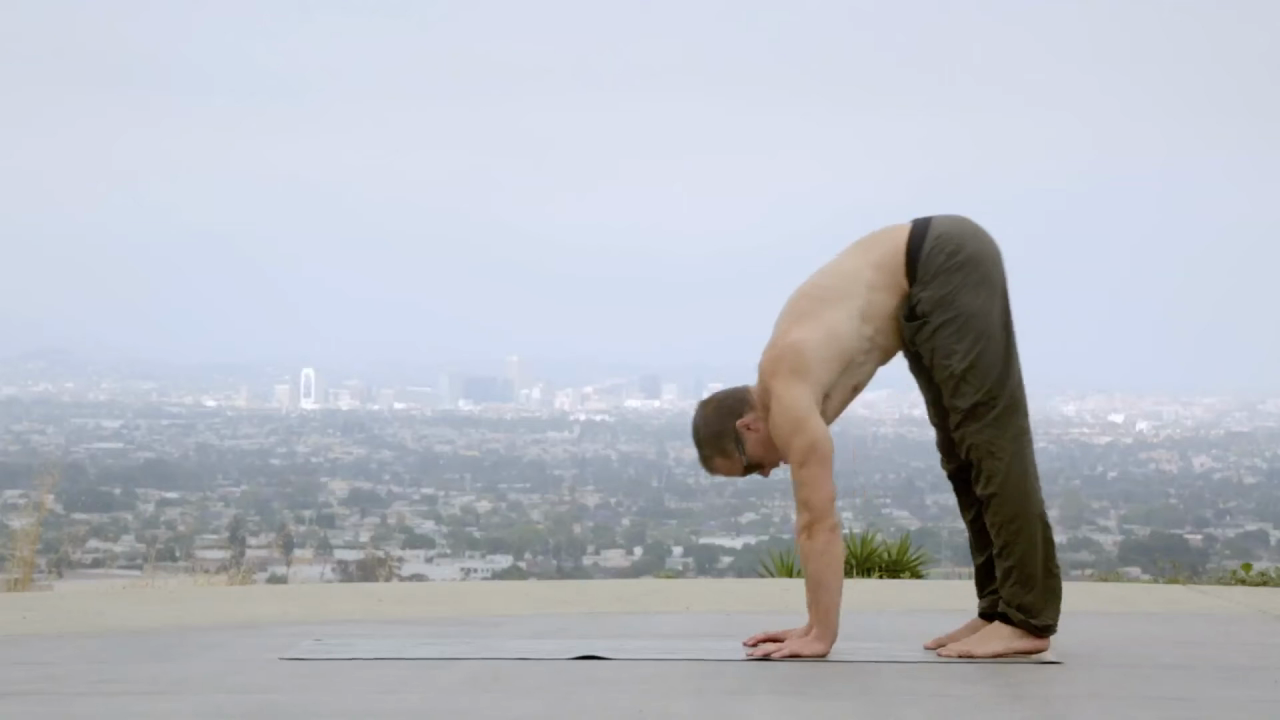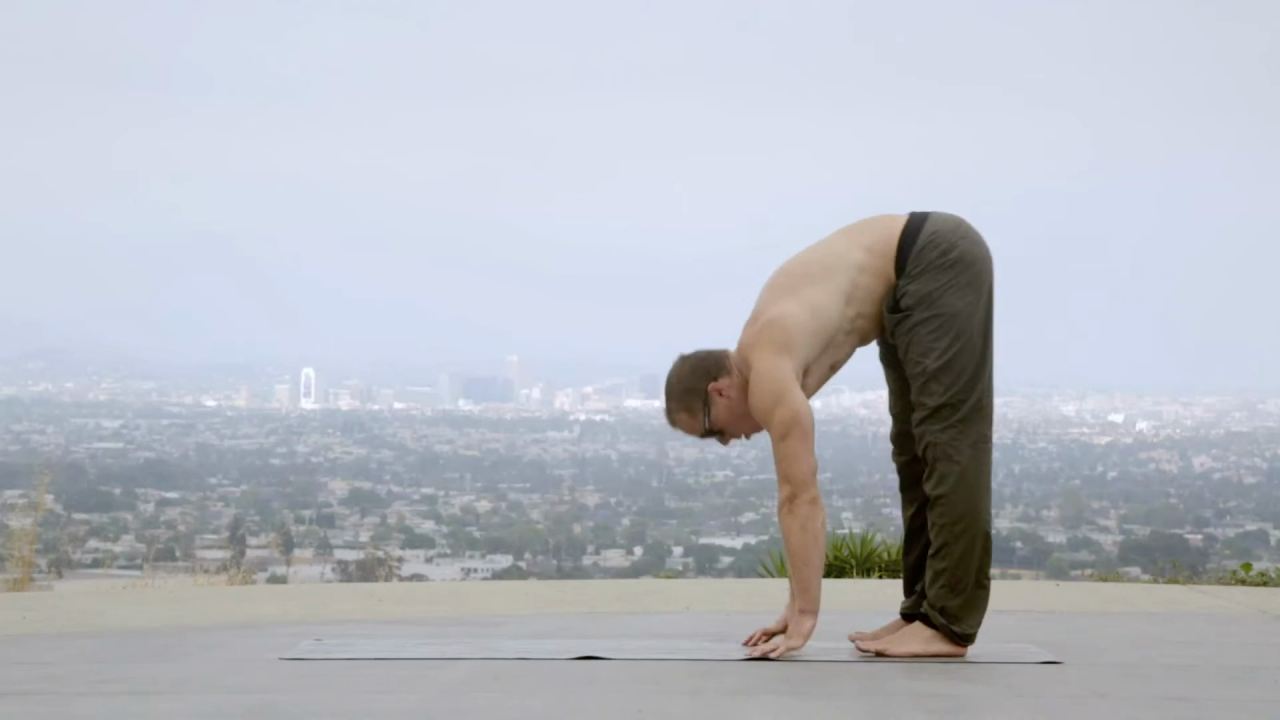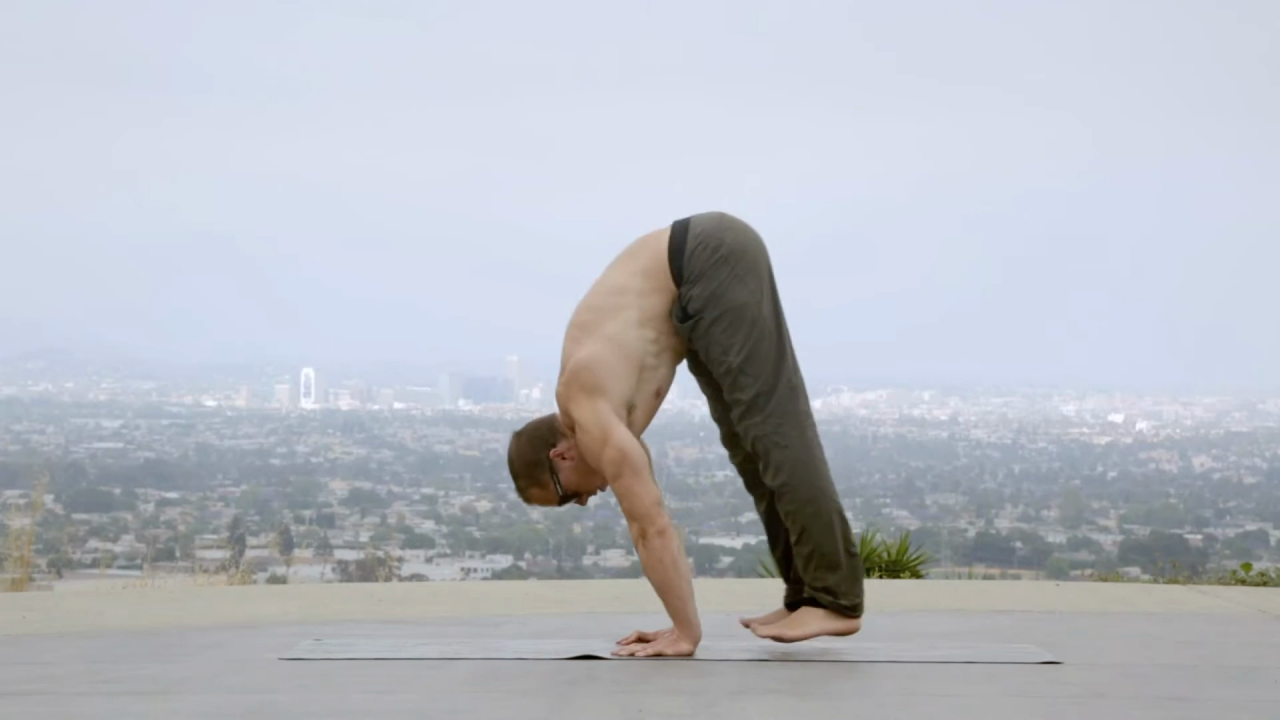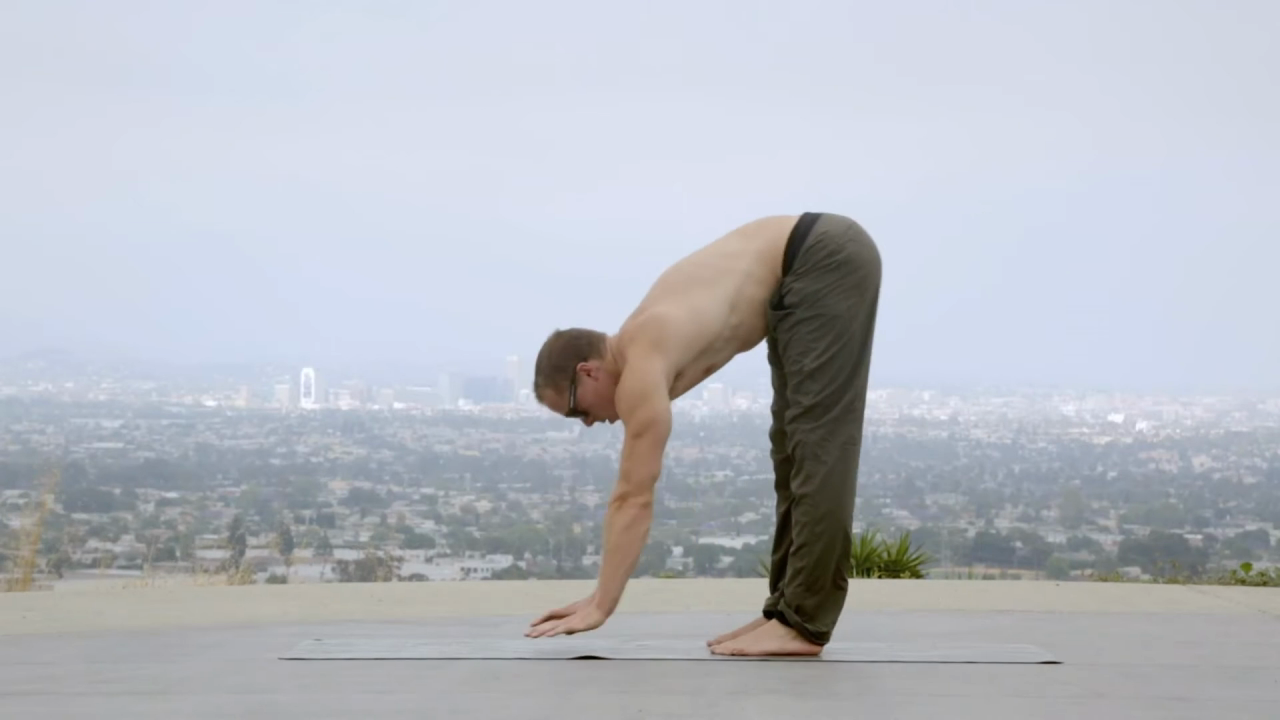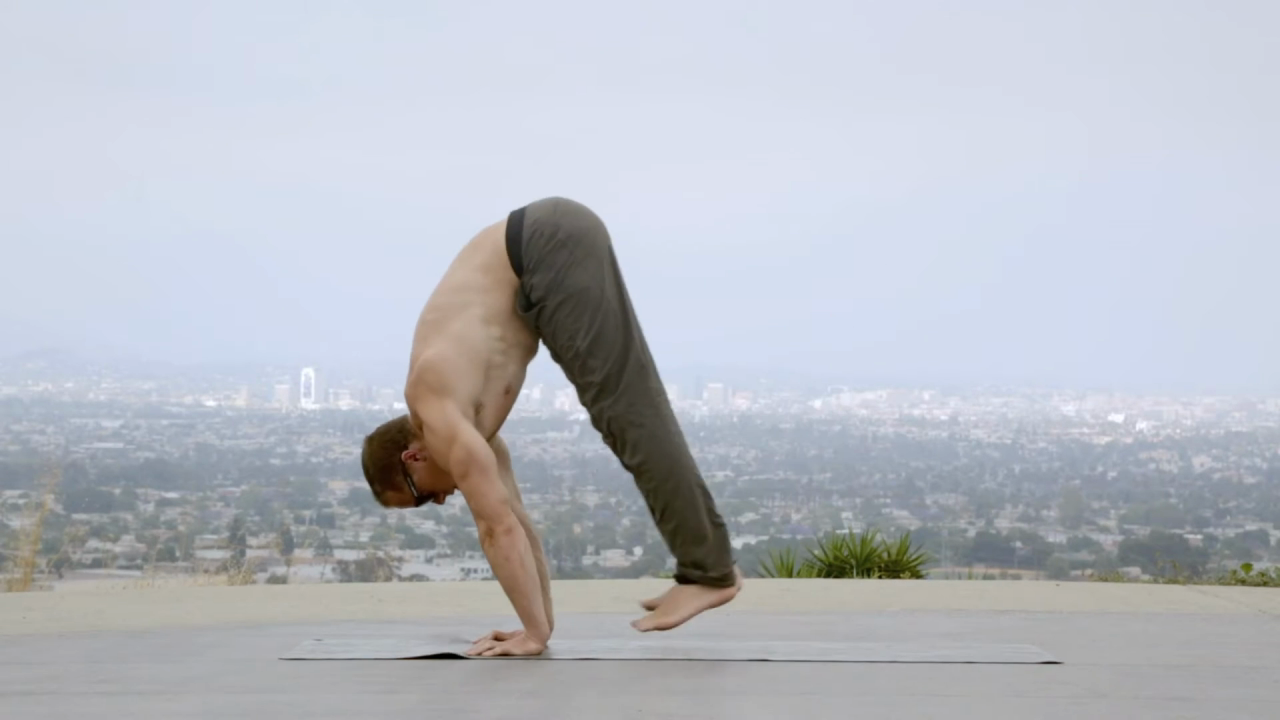
dt=0.5s
person 1, frame 1
left shoulder: (788, 402)
right shoulder: (783, 382)
left elbow: (820, 524)
right elbow: (815, 519)
left wrist: (819, 632)
right wrist: (816, 625)
left hip: (952, 265)
right hip: (934, 274)
left knee: (990, 437)
right knee: (962, 447)
left ankle: (1027, 616)
right ankle: (1001, 608)
person 1, frame 2
left shoulder: (768, 376)
right shoulder: (761, 365)
left elbow: (799, 497)
right elbow: (797, 494)
left wrist: (804, 611)
right wrist: (798, 607)
left hip: (938, 260)
right hip: (922, 268)
left knee: (948, 440)
right knee: (917, 445)
left ankle: (949, 621)
right ankle: (926, 611)
person 1, frame 3
left shoulder: (591, 420)
right shoulder: (605, 413)
left elbow: (653, 529)
right elbow: (653, 524)
left wrist: (686, 632)
right wrist: (683, 624)
left hip: (712, 258)
right hip: (709, 263)
left knee: (772, 431)
right knee: (747, 438)
left ankle: (834, 599)
right ankle: (816, 594)
person 1, frame 4
left shoulder: (638, 368)
right shoulder: (639, 353)
left elbow: (635, 497)
right elbow: (635, 493)
left wrist: (598, 604)
right wrist: (598, 597)
left hip: (826, 260)
right hip: (821, 266)
left knee: (820, 441)
right knee: (795, 443)
left ankle: (801, 621)
right ankle: (791, 610)
person 1, frame 5
left shoulder: (439, 420)
right shoulder: (465, 421)
left elbow: (500, 528)
right elbow: (513, 520)
left wrist: (534, 632)
right wrist: (540, 621)
left hip: (554, 242)
right hip: (558, 245)
left knee: (624, 411)
right knee: (626, 413)
left ankle: (707, 572)
right ankle: (705, 568)
